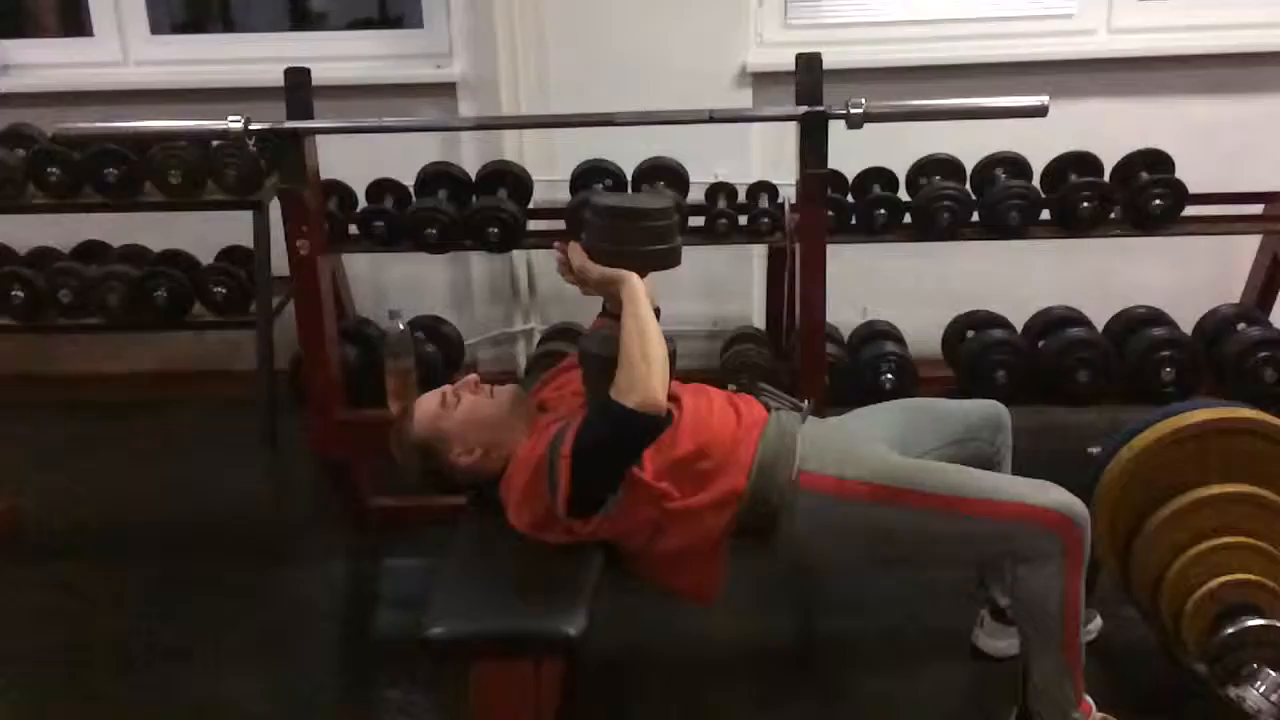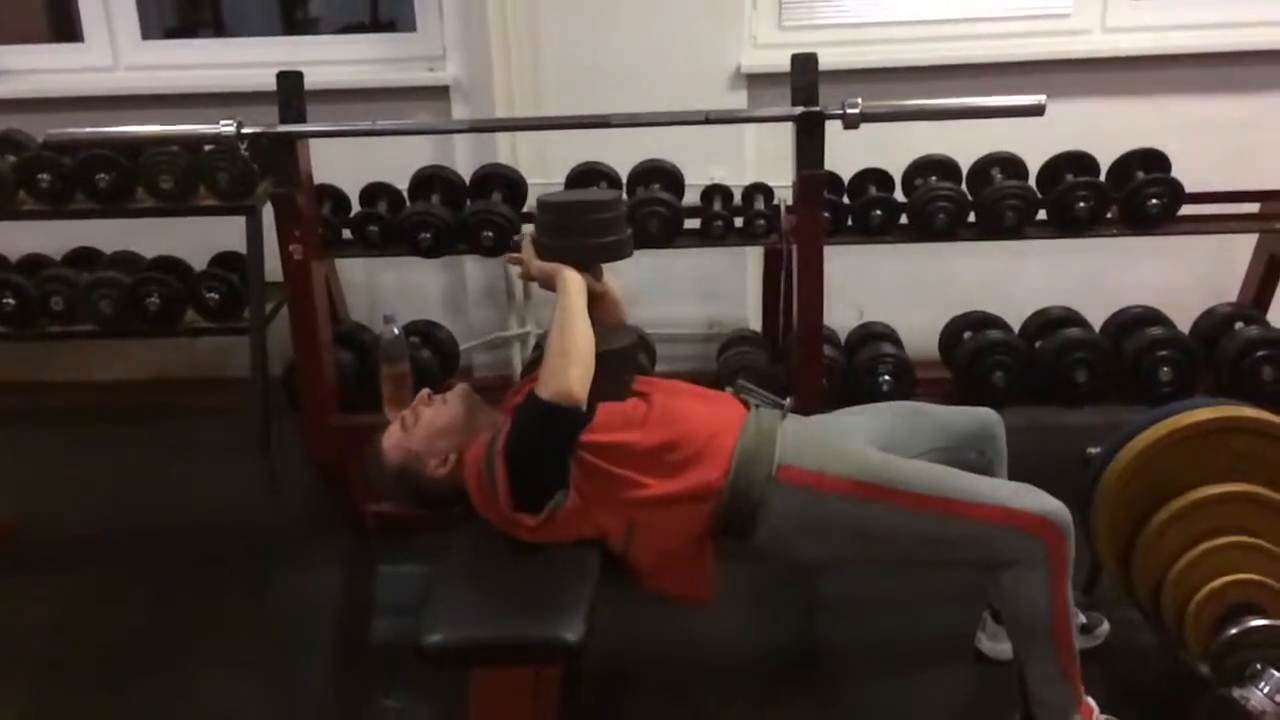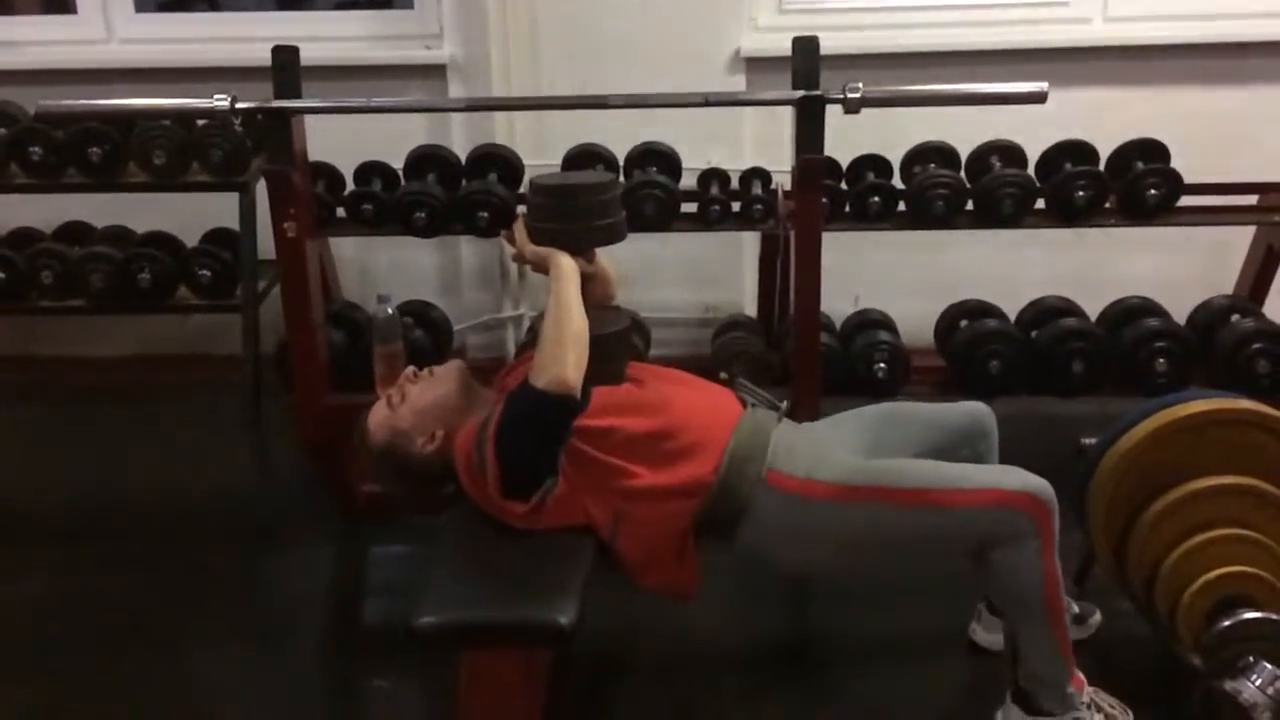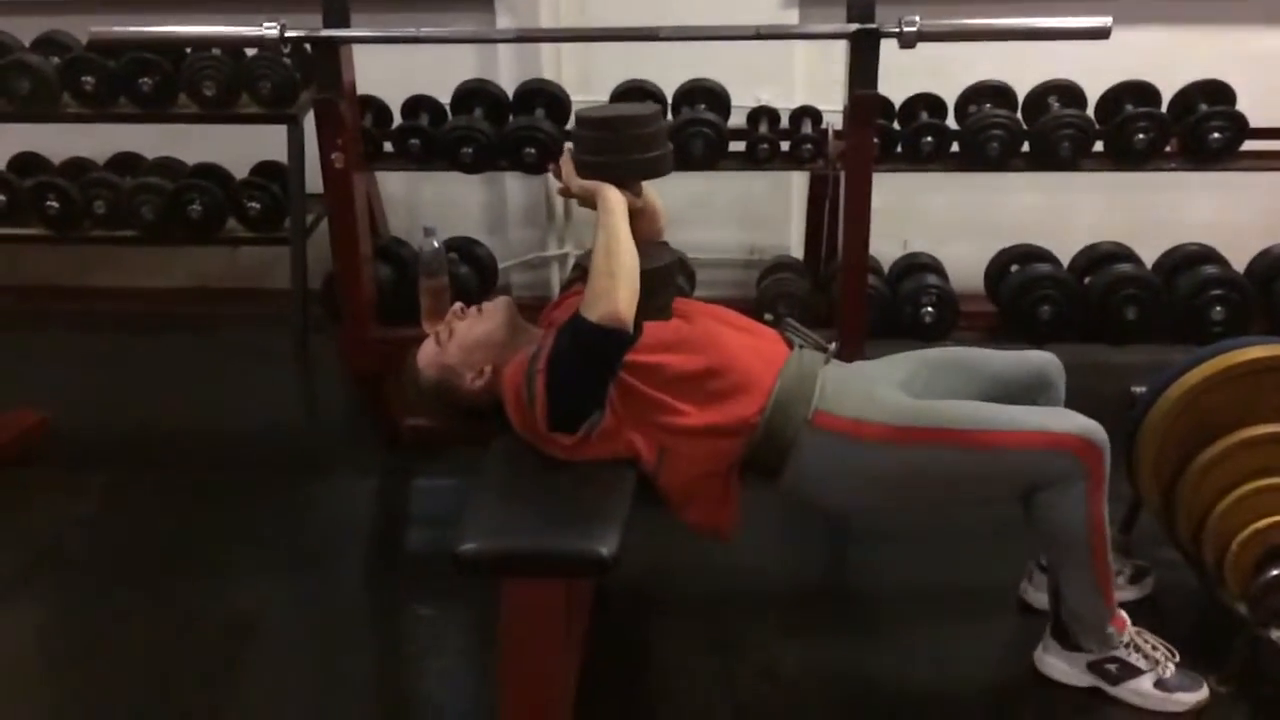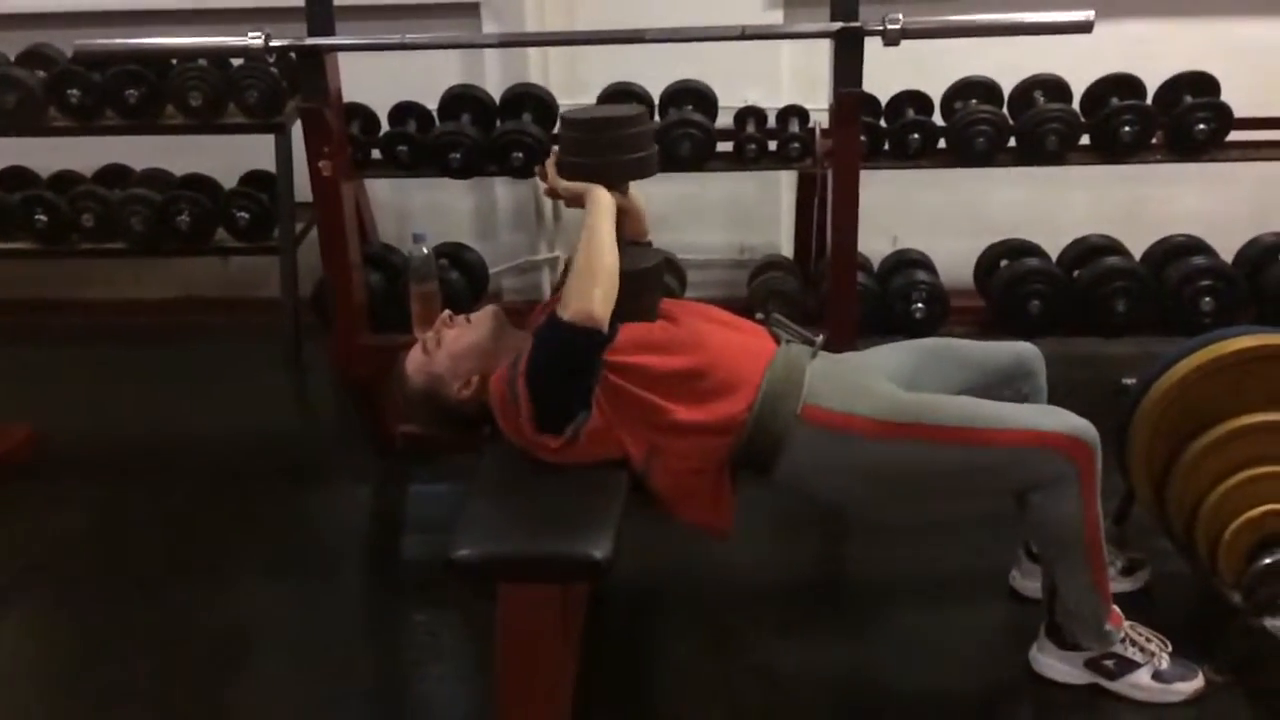
dt=1s
person 1, frame 1
left shoulder: (543, 406)
right shoulder: (544, 477)
left elbow: (622, 358)
right elbow: (641, 408)
left wrist: (609, 283)
right wrist: (628, 287)
left hip: (788, 435)
right hip: (796, 486)
left knee: (988, 423)
right knee: (1059, 520)
left ankle: (1010, 602)
person 1, frame 2
left shoulder: (514, 416)
right shoulder: (506, 471)
left elbow: (608, 345)
right elbow: (566, 397)
left wrist: (585, 280)
right wrist: (566, 280)
left hip: (771, 435)
right hip: (777, 485)
left knee: (978, 431)
right knee: (1042, 524)
left ankle: (1017, 614)
person 1, frame 3
left shoulder: (506, 394)
right shoulder: (495, 453)
left elbow: (599, 325)
right elbow: (560, 385)
left wrist: (580, 261)
right wrist: (559, 264)
left hip: (770, 439)
right hip: (769, 492)
left knee: (970, 425)
right knee: (1026, 501)
left ankle: (1009, 605)
person 1, frame 4
left shoulder: (551, 327)
right shoulder: (542, 387)
left elbow: (648, 252)
right elbow: (613, 321)
left wrist: (624, 191)
right wrist: (607, 201)
left hip: (817, 379)
right hip: (815, 433)
left knee: (1038, 375)
right knee: (1077, 446)
left ankle: (1064, 567)
right ankle: (1087, 639)
person 1, frame 5
left shoulder: (536, 330)
right shoulder: (531, 392)
left elbow: (635, 250)
right elbow: (590, 323)
left wrist: (608, 189)
right wrist: (595, 198)
left hip: (804, 368)
right hip: (799, 422)
left knee: (1018, 365)
right knee: (1069, 444)
left ankle: (1054, 555)
right ankle: (1084, 637)
